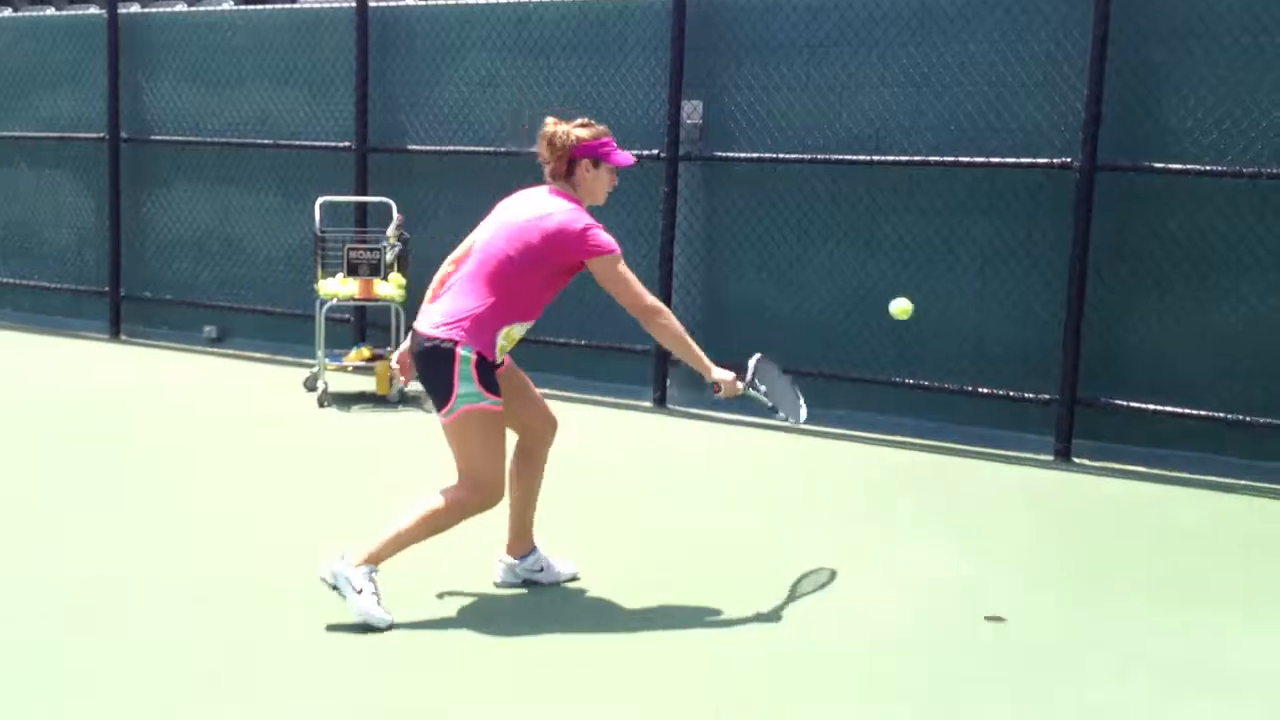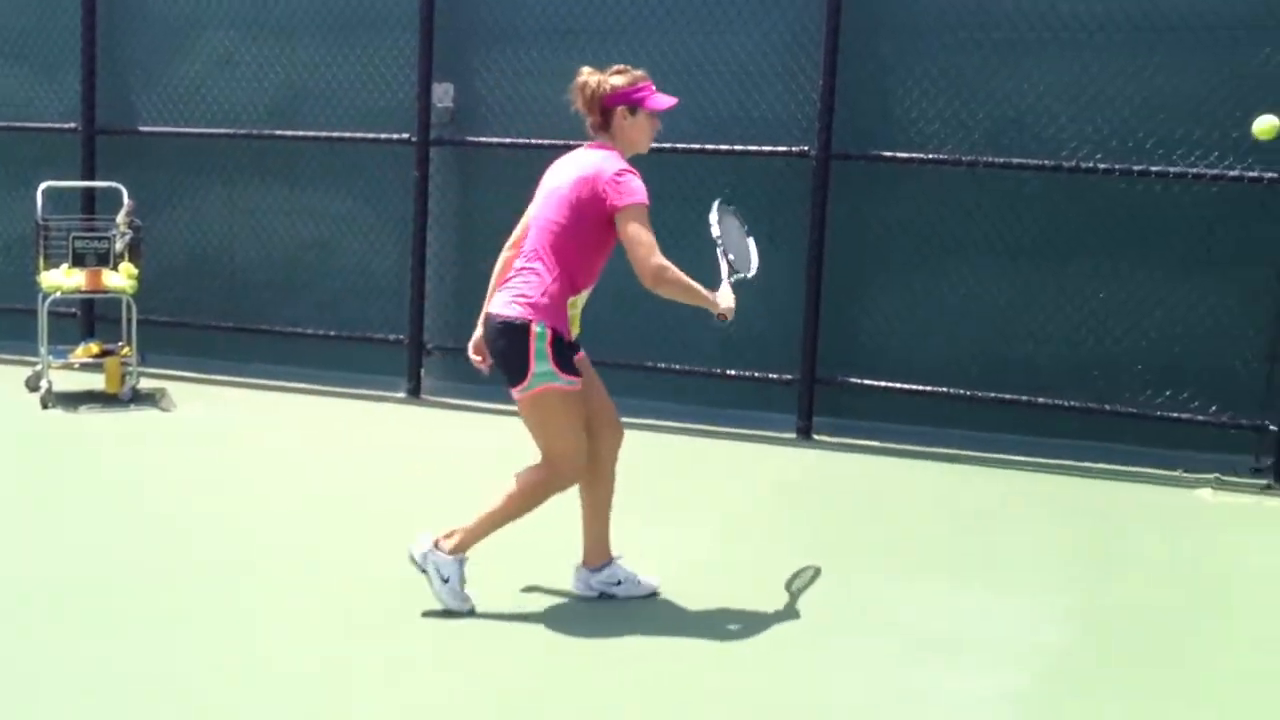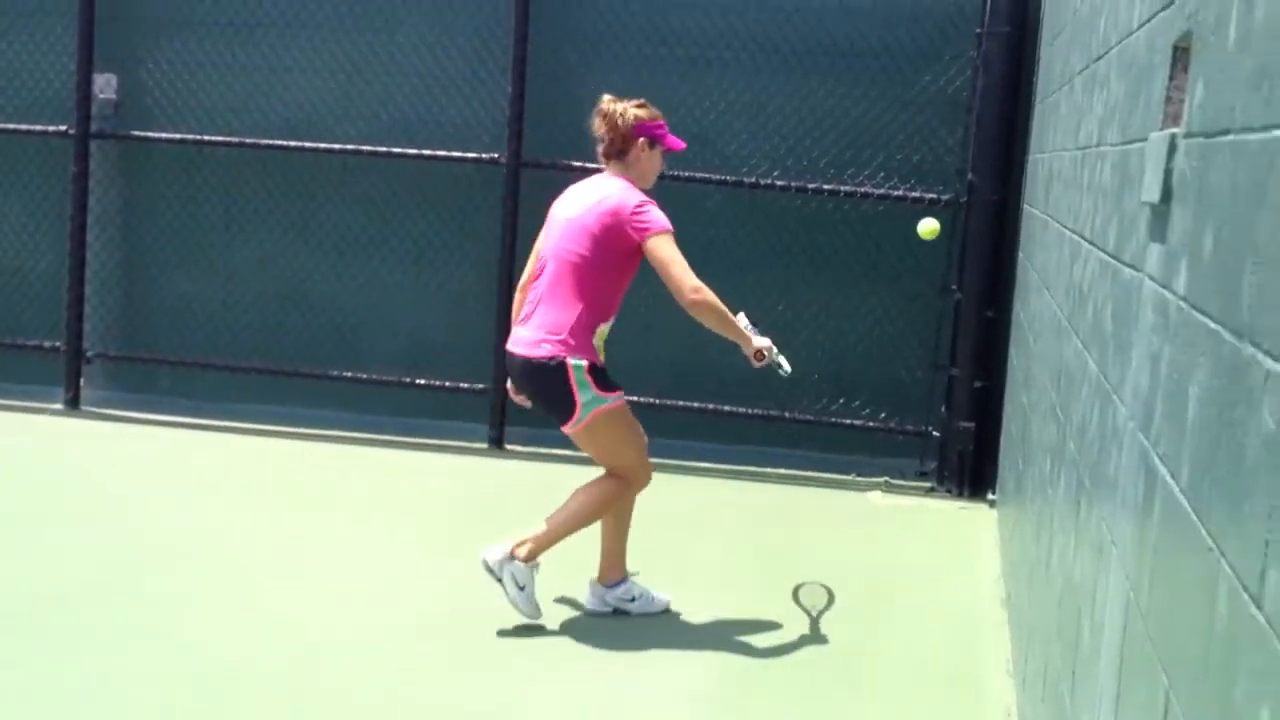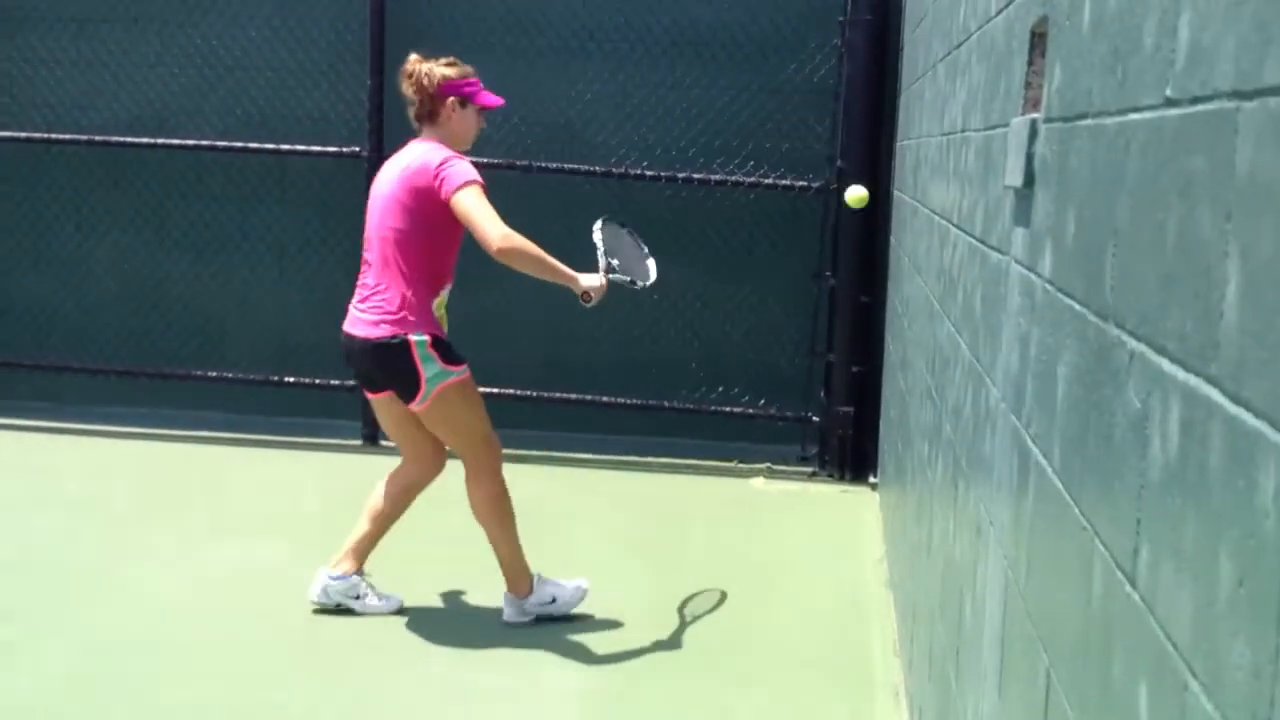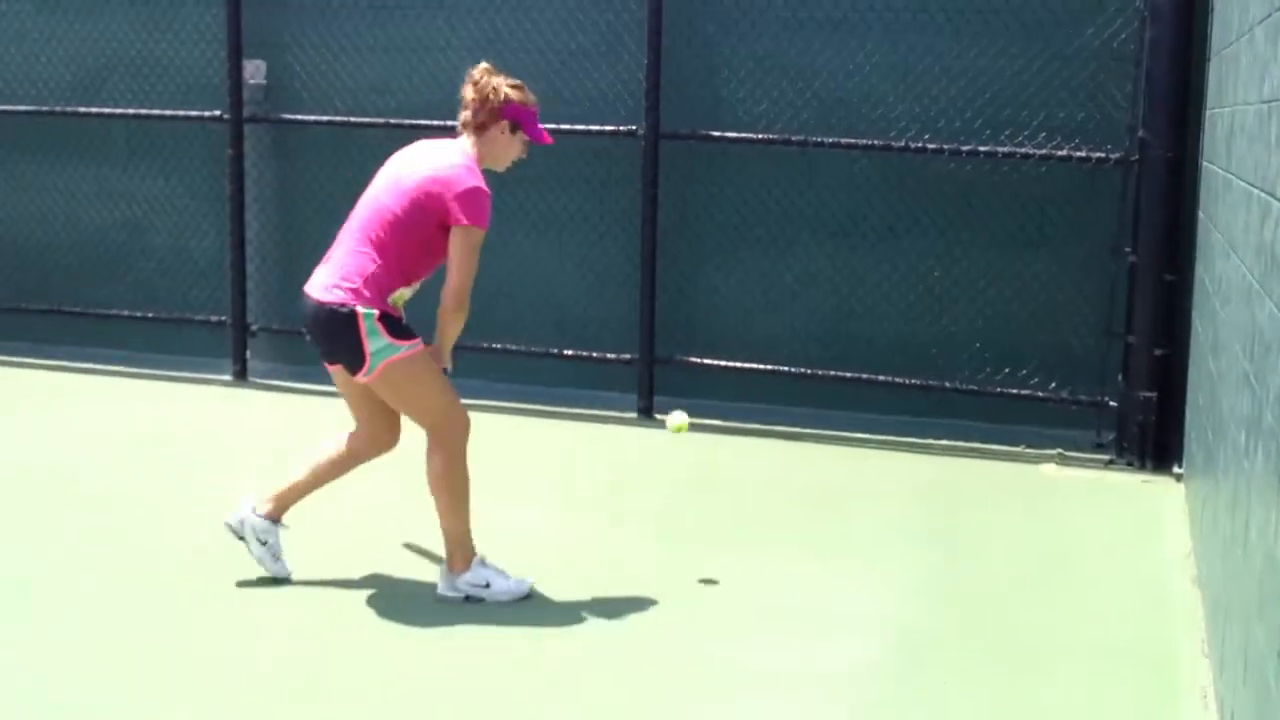
dt=1s
person 1, frame 1
left shoulder: (521, 201)
right shoulder: (581, 229)
left elbow: (450, 268)
right elbow: (649, 311)
left wrist: (415, 340)
right wrist: (710, 370)
left hip: (442, 339)
right hip: (458, 353)
left knee: (540, 428)
right knee: (481, 489)
left ankle: (521, 557)
right ankle: (357, 567)
person 1, frame 2
left shoulder: (569, 164)
right shoulder: (617, 175)
left elbow: (513, 248)
right elbow: (653, 272)
left wrist: (485, 324)
right wrist: (714, 300)
left hip: (524, 324)
right hip: (533, 332)
left knee: (605, 432)
right knee: (568, 465)
left ankle: (596, 567)
right ankle: (447, 548)
person 1, frame 3
left shoulder: (572, 195)
right shoulder: (635, 208)
left elbow: (526, 284)
right elbow: (692, 295)
right wrist: (747, 339)
left hip: (528, 355)
right hip: (564, 363)
left knee: (627, 456)
right knee: (634, 472)
left ankle: (611, 582)
right ankle: (520, 554)
person 1, frame 4
left shoulder: (398, 165)
right shoulder: (446, 165)
right elbow: (501, 243)
right wrist: (575, 279)
left hip: (366, 337)
right hip: (407, 342)
left knee: (424, 459)
right knee: (484, 456)
left ankle: (342, 574)
right ankle: (524, 591)
person 1, frame 5
left shoulder: (421, 151)
right shoulder: (469, 188)
right elbow: (456, 296)
right wrist: (442, 352)
left hip: (328, 300)
right hip: (357, 314)
left knee: (375, 434)
right knee: (450, 426)
left ankle: (263, 513)
right ankle: (463, 569)
